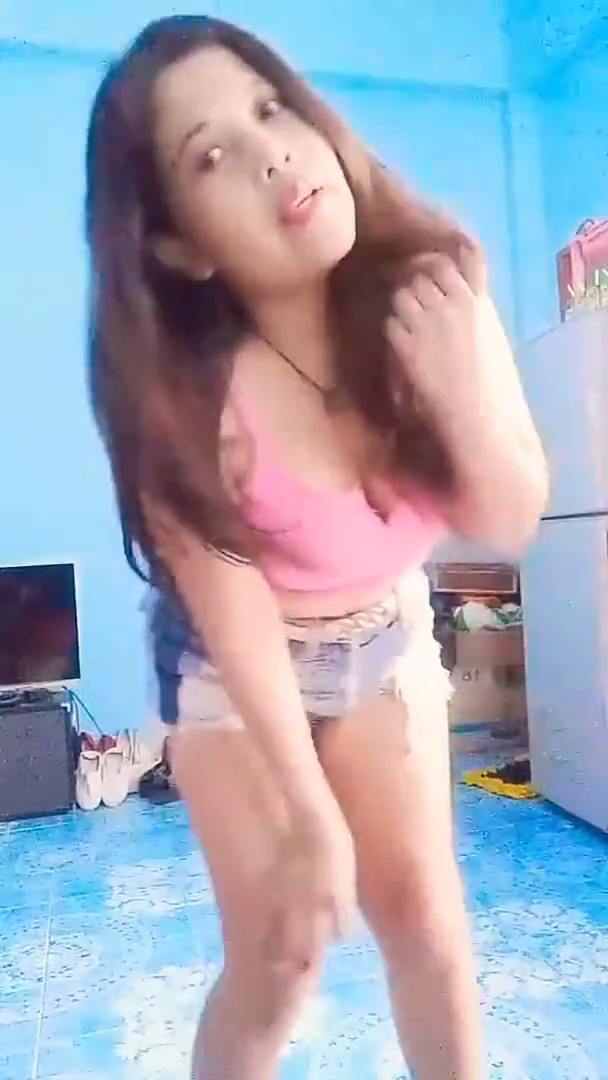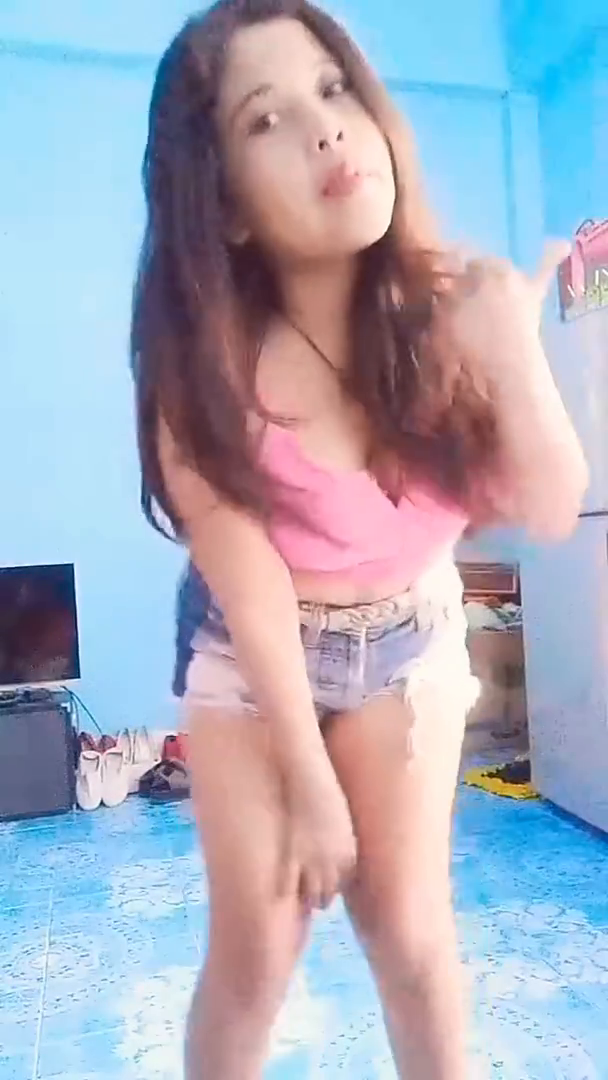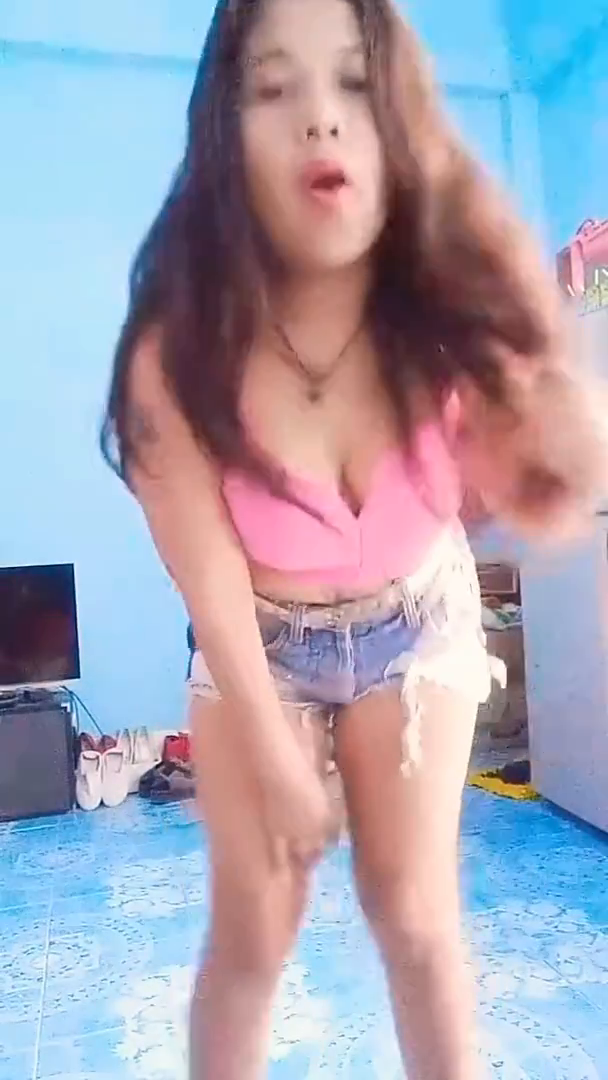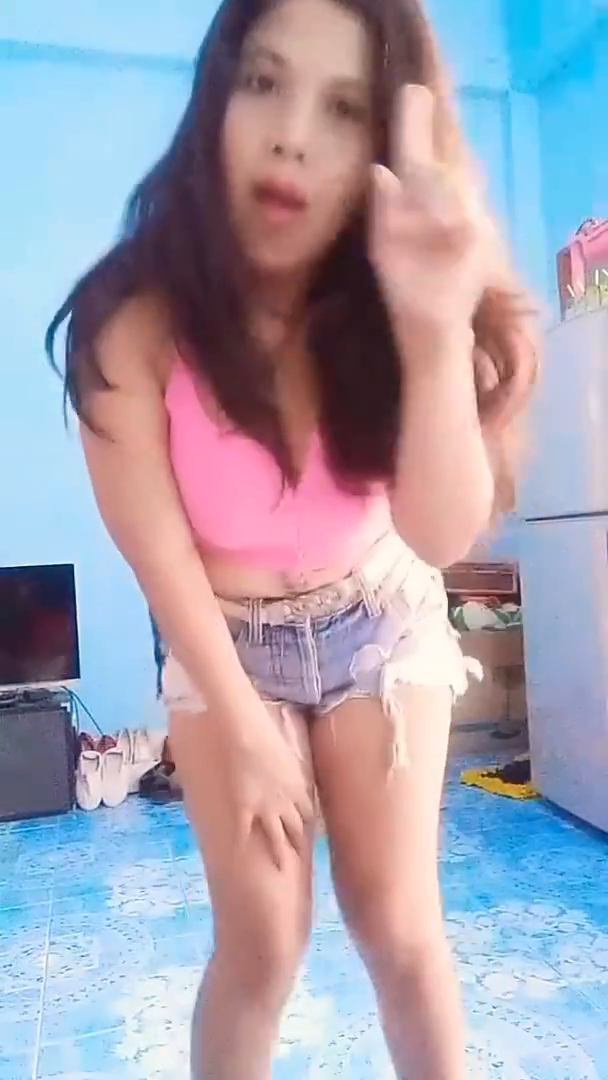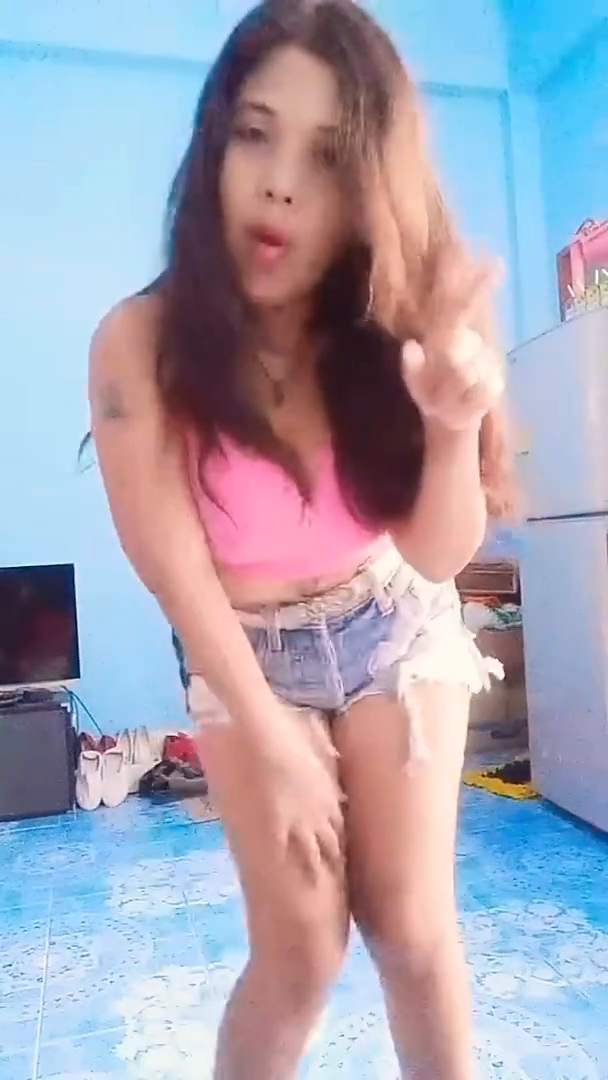
dt=1s
person 1, frame 1
left shoulder: (439, 301)
right shoulder: (181, 396)
left elbow: (511, 521)
right elbow: (239, 626)
left wrist: (472, 412)
right wrist: (311, 821)
left hip: (386, 643)
right hip: (231, 670)
left knee: (425, 915)
right knee: (279, 954)
person 1, frame 2
left shoulder: (457, 305)
right shoulder: (204, 371)
left elbow: (550, 515)
right elbow: (251, 599)
left wrist: (517, 374)
right wrist: (308, 786)
left hip: (409, 642)
right hip: (253, 658)
left knee: (406, 918)
right knee: (254, 941)
person 1, frame 3
left shoulder: (453, 327)
right shoulder: (178, 355)
right elbow: (209, 586)
right wrist: (272, 763)
left hip: (414, 633)
right hip: (257, 647)
left knee: (411, 910)
right knee: (251, 925)
person 1, frame 4
left shoulder: (394, 292)
right shoulder: (134, 316)
left elbow: (445, 533)
right elbow: (159, 551)
left wrist: (435, 322)
right wrist: (244, 734)
left hip: (380, 628)
right hip: (220, 645)
left knee: (397, 924)
right knee: (264, 936)
person 1, frame 5
left shoulder: (395, 329)
right shoulder: (142, 344)
left elbow: (435, 555)
right elbow: (179, 573)
left wrist: (457, 427)
right wrist: (273, 750)
left hip: (396, 634)
right hip: (243, 656)
left knee: (412, 927)
right knee: (302, 946)
